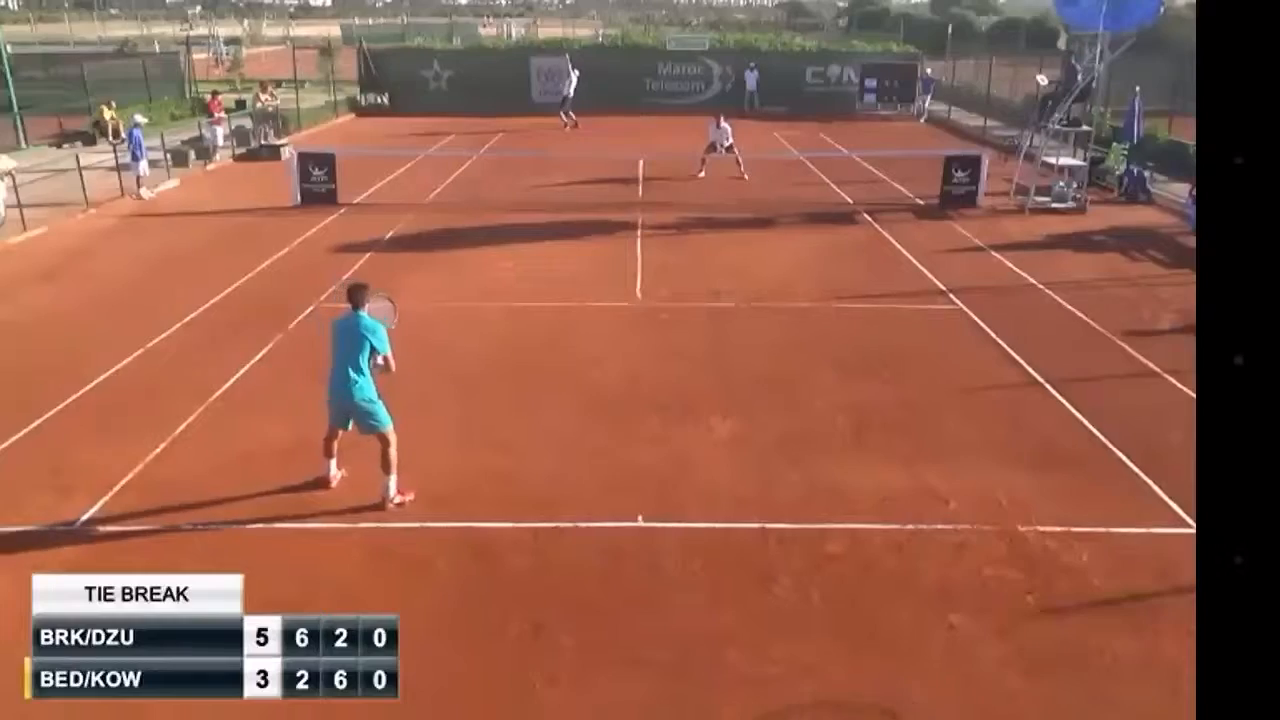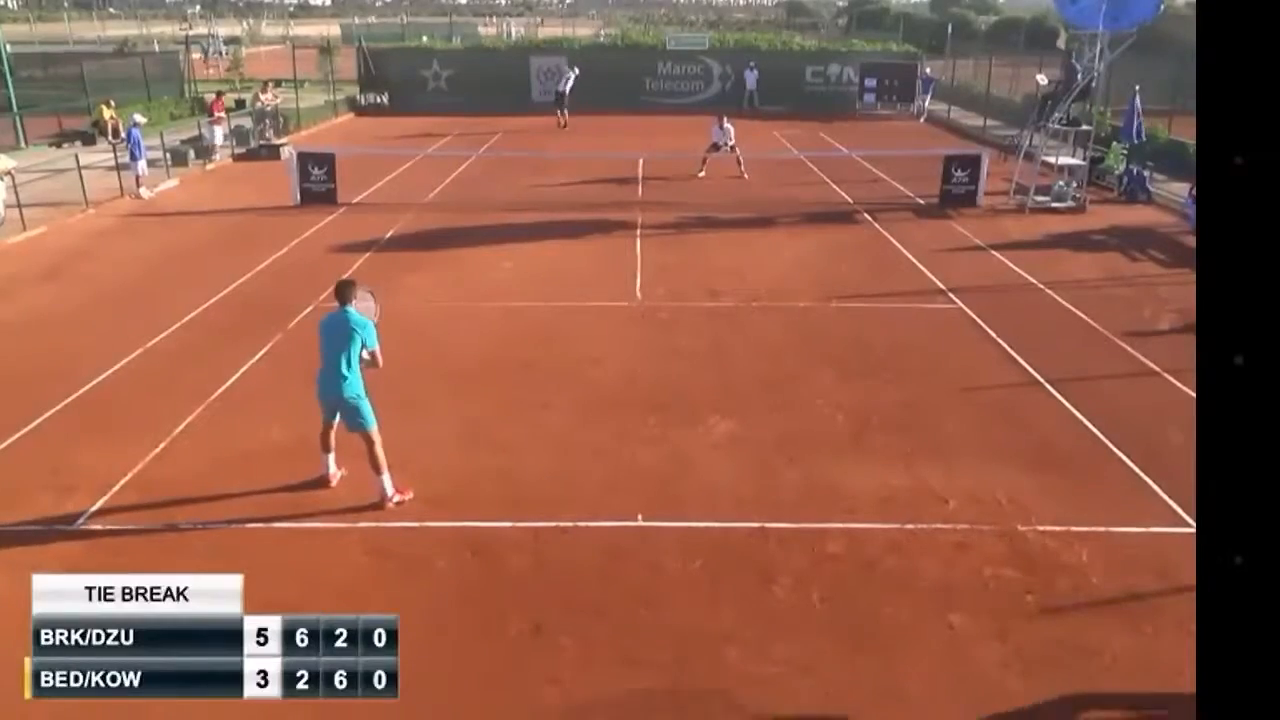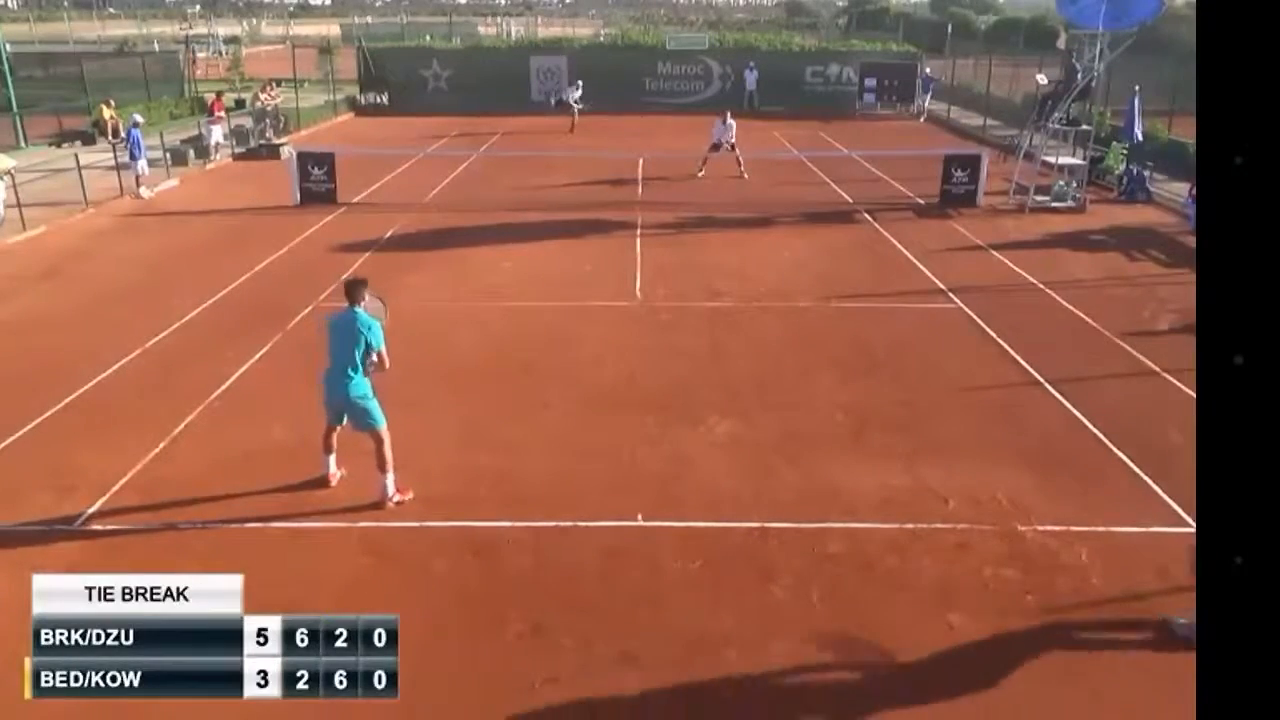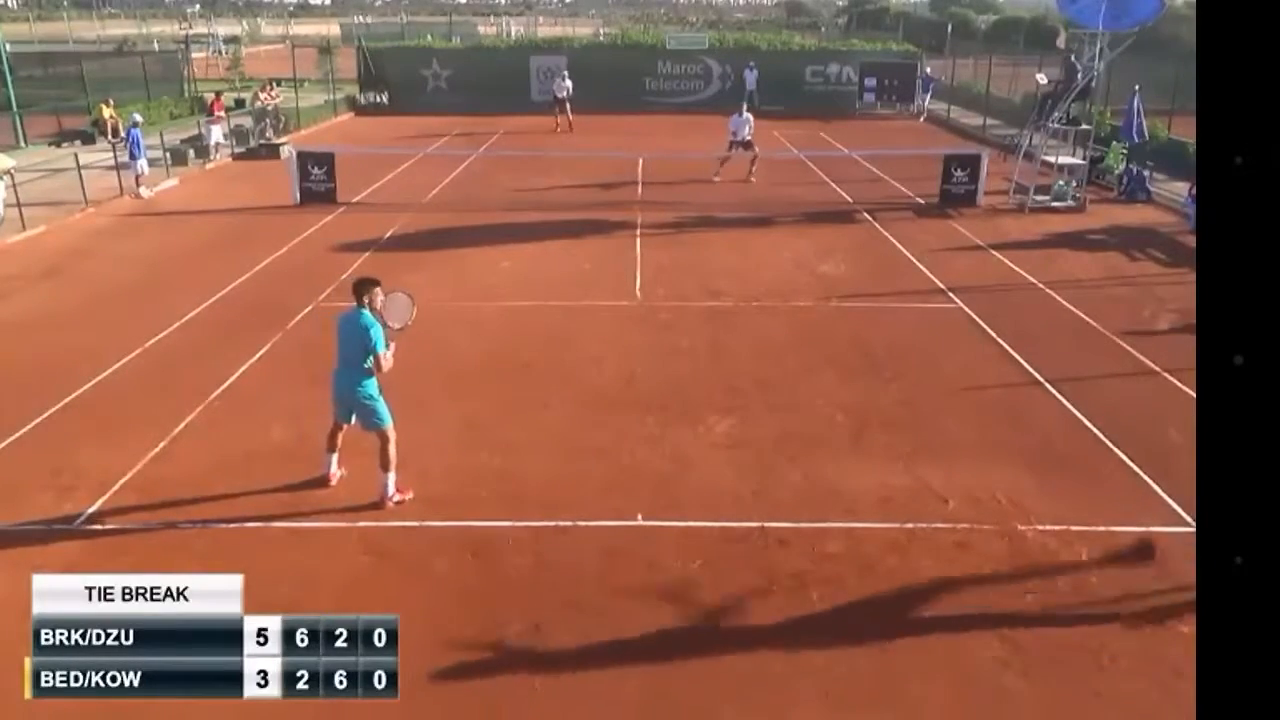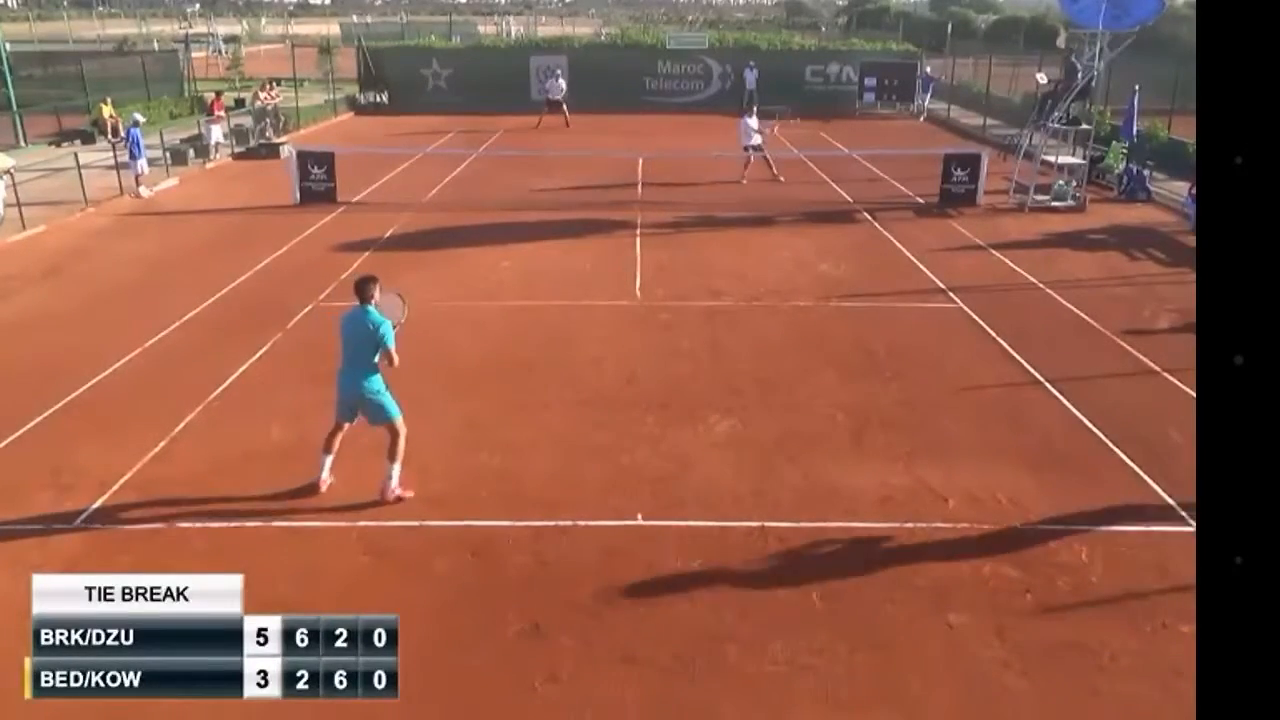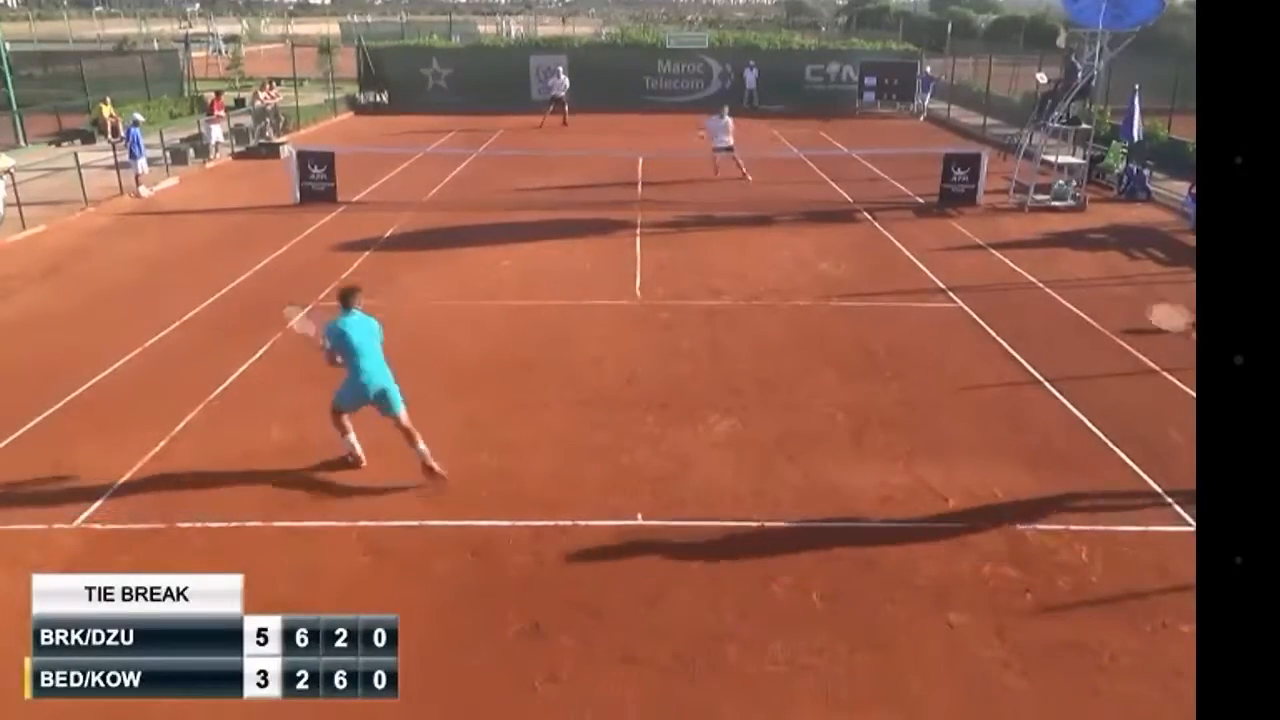
dt=0.5s
person 1, frame 1
left shoulder: (338, 324)
right shoulder: (375, 329)
right elbow: (390, 367)
left hip: (336, 391)
right hip: (361, 394)
left knee: (333, 434)
right knee: (389, 440)
left ankle: (331, 474)
right ankle: (391, 494)
person 1, frame 2
left shoulder: (325, 322)
right shoulder: (364, 324)
right elbow: (378, 363)
left hip: (325, 387)
right hip: (349, 391)
left knee: (328, 426)
right knee: (373, 440)
left ankle: (331, 472)
right ankle: (389, 493)
person 1, frame 3
left shoulder: (334, 321)
right shoulder: (370, 325)
right elbow: (384, 365)
right wrist: (372, 364)
left hip: (332, 387)
right hip: (357, 391)
left knee: (331, 428)
right knee: (382, 439)
left ankle: (331, 473)
right ankle: (390, 493)
person 1, frame 4
left shoulder: (344, 319)
right shoulder: (372, 327)
right elbow: (381, 367)
left wrist: (383, 351)
right wrist: (390, 355)
left hip: (340, 385)
right hip: (363, 390)
left knee: (338, 426)
right knee: (388, 438)
left ankle: (332, 471)
right ankle: (389, 492)
person 1, frame 5
left shoulder: (347, 319)
right shoulder: (381, 323)
right elbow: (393, 362)
right wrist: (391, 351)
left hip: (346, 384)
right hip: (369, 386)
left knee: (339, 428)
right knee: (398, 431)
left ankle: (323, 477)
right ankle: (391, 487)
person 1, frame 6
left shoulder: (335, 326)
right shoulder: (372, 323)
left elbow: (332, 361)
left wrist: (337, 357)
left hip: (359, 382)
right hip: (382, 380)
left knee: (337, 412)
right knee: (404, 425)
left ankle: (356, 454)
right ankle: (427, 462)
